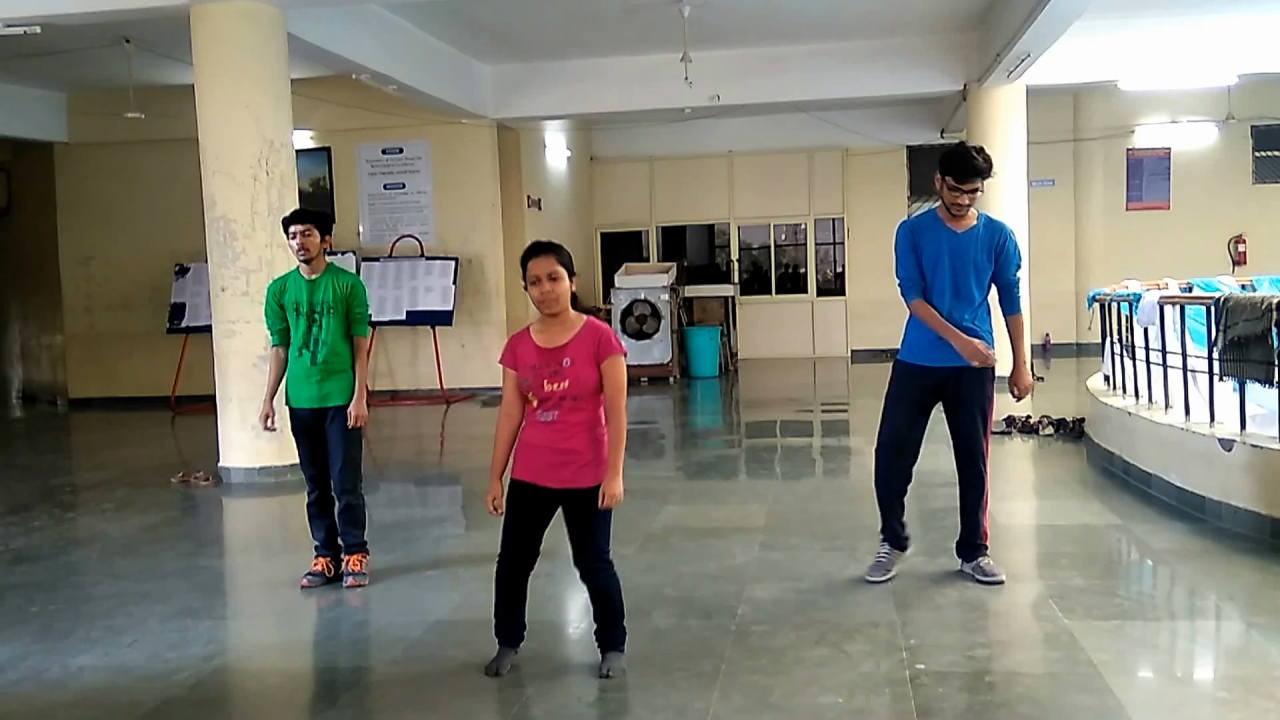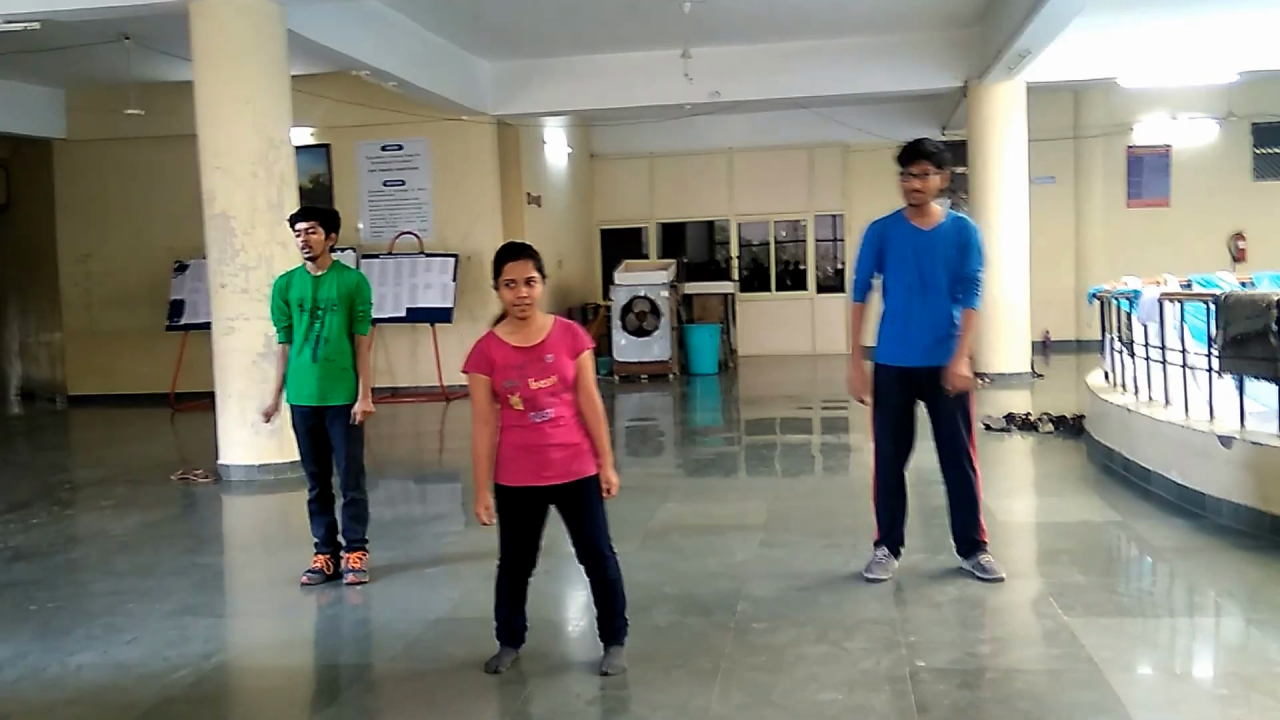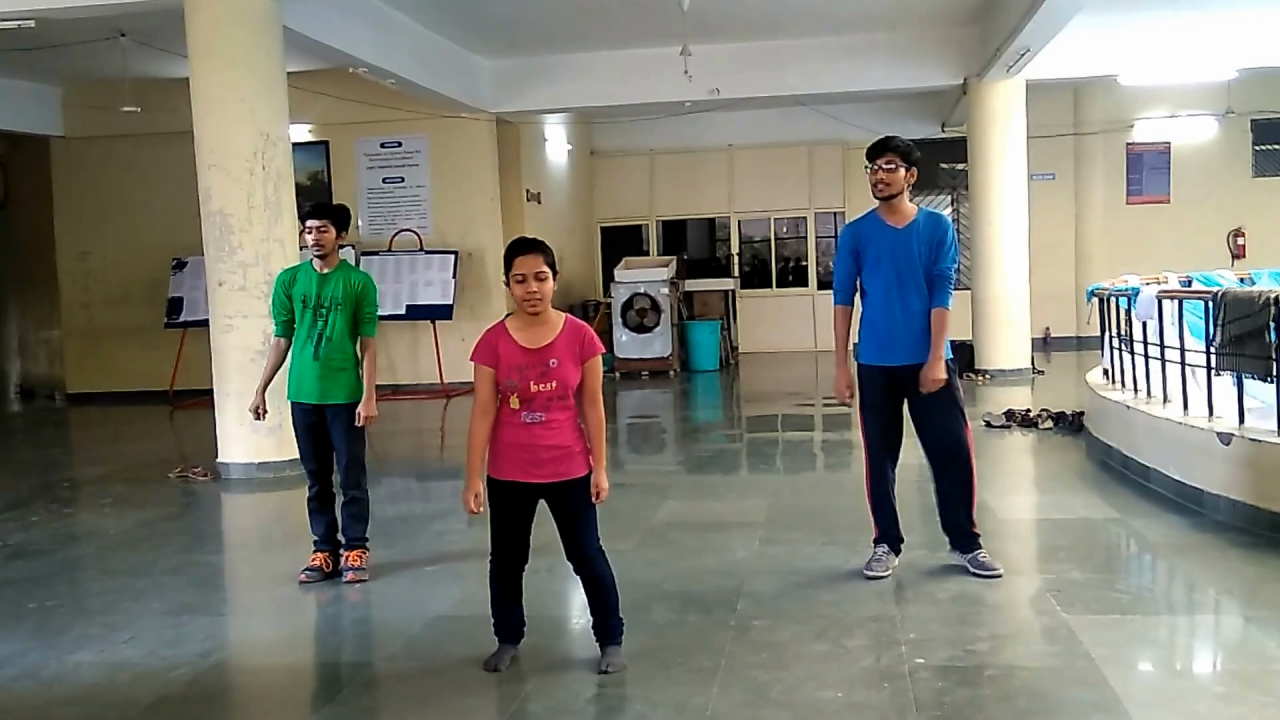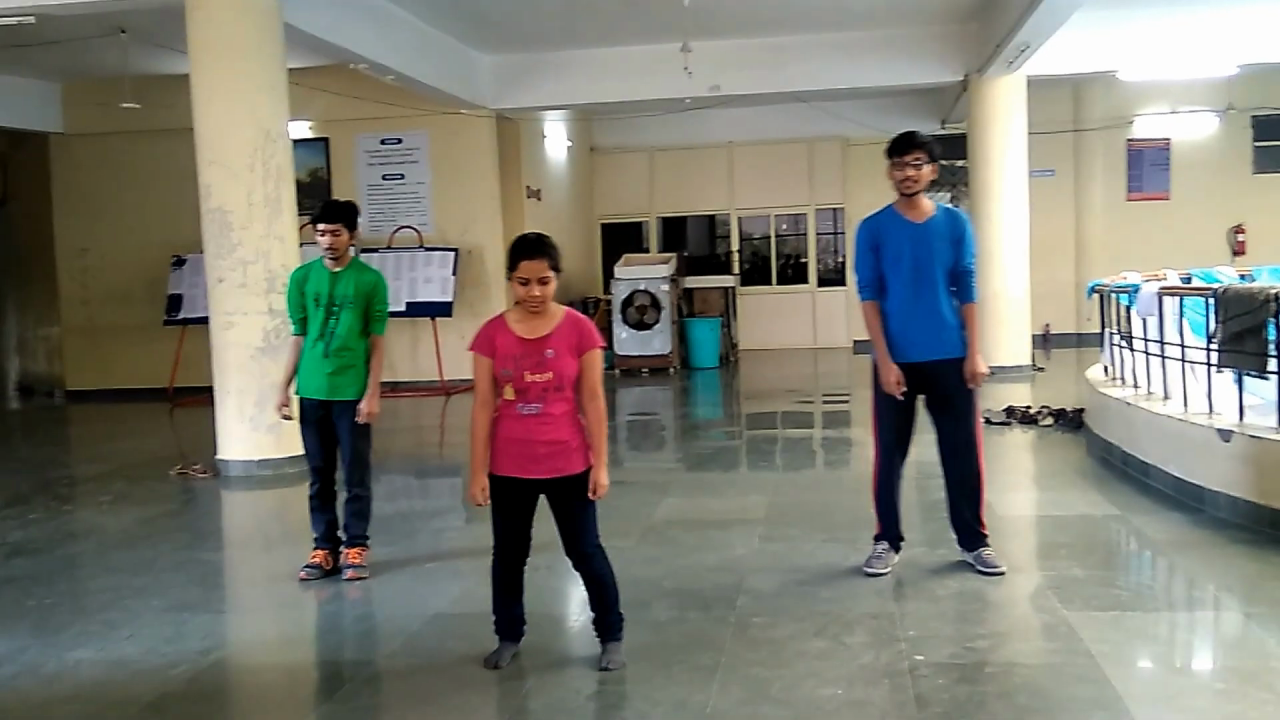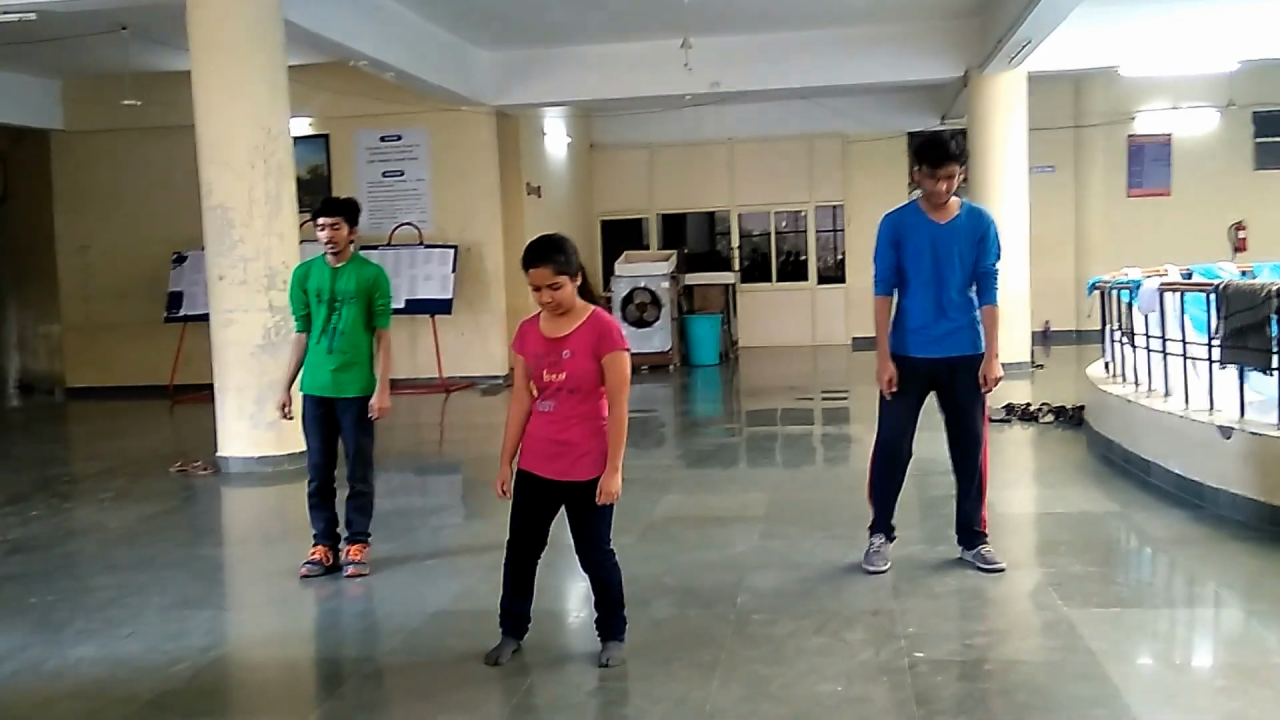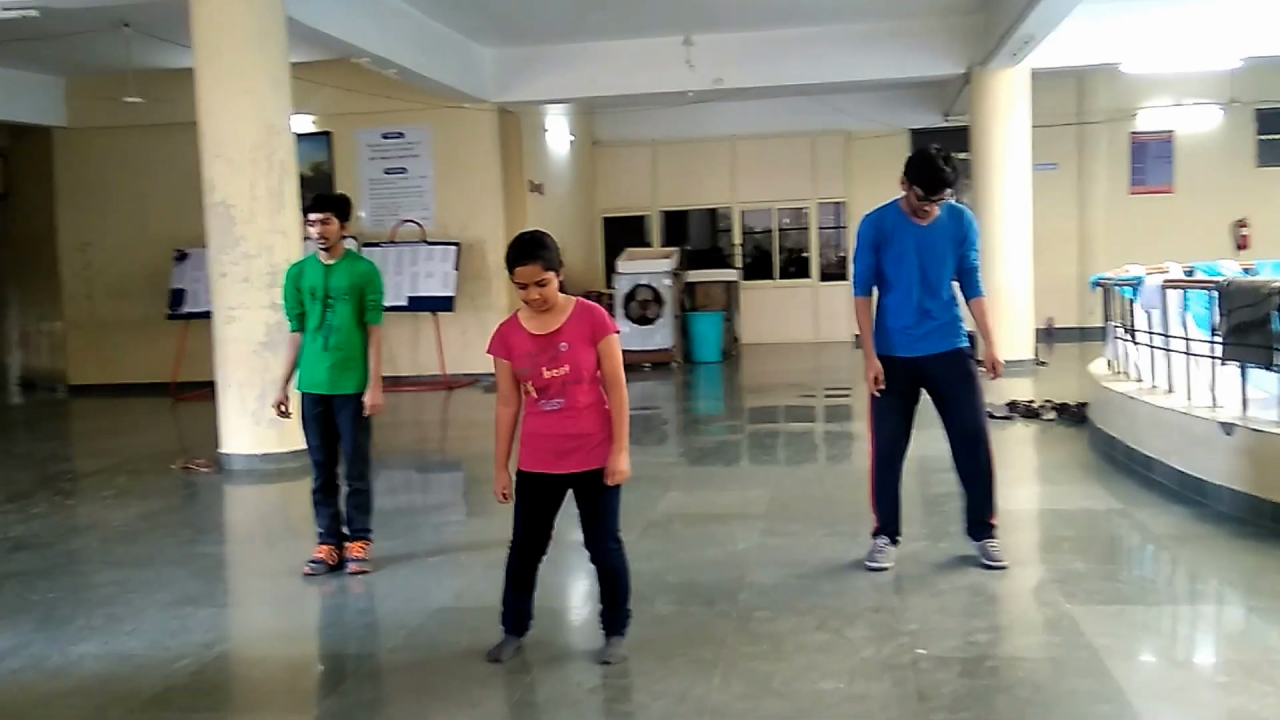
dt=0.4s
person 1, frame 1
left shoulder: (997, 234)
right shoulder: (913, 231)
left elbow: (1011, 300)
right elbow: (913, 296)
left wrist: (1021, 363)
right wrist: (958, 340)
left hip: (975, 364)
right hip: (920, 359)
left knee: (974, 459)
right knee: (892, 450)
left ankle: (973, 551)
right ankle: (892, 541)
person 1, frame 2
left shoulder: (963, 231)
right shoulder: (881, 232)
left elbow: (970, 297)
right elbow: (860, 295)
left wrist: (962, 357)
right wrist: (856, 362)
left hip: (945, 362)
right hip: (893, 364)
left knee: (959, 456)
right knee: (889, 457)
left ankle: (973, 547)
right ankle: (887, 546)
person 1, frame 3
left shoulder: (938, 227)
right shoulder: (854, 234)
left elbow: (942, 296)
right elbow: (842, 301)
left wrist: (937, 358)
right wrist: (842, 365)
left hip: (926, 361)
right hip: (875, 364)
left knee: (953, 450)
right knee: (880, 456)
left ankle: (966, 542)
right ankle: (887, 543)
person 1, frame 4
left shoulder: (955, 223)
right shoulder: (873, 229)
left elbow: (967, 290)
right elbow: (869, 297)
left wrist: (974, 352)
right wrist: (884, 360)
left hip: (949, 357)
right hip: (897, 359)
left knee: (963, 450)
right knee: (890, 453)
left ankle: (973, 541)
right ankle: (887, 541)
person 1, frame 5
left shoulder: (980, 223)
right shoulder: (895, 224)
left elbow: (988, 291)
right elbow: (883, 291)
left wrist: (992, 355)
right wrist: (883, 356)
left hip: (964, 354)
right hip: (908, 354)
left knee: (970, 447)
right knee: (892, 444)
left ankle: (973, 538)
right ankle: (880, 533)
person 1, frame 6
left shoulder: (961, 221)
right shoulder: (875, 225)
left elbow: (971, 284)
right elbow: (862, 290)
left wrist: (989, 343)
right wrist: (869, 354)
left hip: (950, 348)
right hip: (893, 353)
left knee: (973, 437)
right knee: (888, 446)
left ankle: (982, 530)
right ankle: (885, 534)
person 2, frame 1
left shoulder: (599, 337)
right shoulder: (518, 346)
left elbow: (615, 410)
right elbow: (511, 415)
left wrist: (614, 474)
right wrist: (495, 478)
left hip: (585, 476)
right hip: (530, 476)
left knee: (594, 564)
right knee: (513, 560)
left ankle: (613, 646)
right ankle: (508, 643)
person 2, frame 2
left shoulder: (570, 335)
right shoulder: (486, 350)
left elbow: (589, 401)
right elbow: (482, 423)
left wrist: (607, 462)
right wrist: (482, 489)
left hip: (576, 470)
right hip: (516, 478)
left knee: (598, 556)
right knee: (515, 563)
left ankle: (614, 641)
right ankle: (509, 642)
person 2, frame 3
left shoulder: (580, 335)
right shoulder: (493, 342)
left elbow: (592, 406)
right elbow: (483, 413)
left wrist: (600, 467)
right wrist: (473, 478)
left hip: (569, 469)
right hip: (509, 473)
left knee: (587, 556)
right knee: (507, 557)
left ankle: (611, 640)
right ankle: (508, 639)
person 2, frame 4
left shoulder: (579, 329)
right shoulder: (492, 334)
left elbow: (593, 400)
right elbow: (484, 406)
left wrist: (600, 463)
right wrist: (477, 471)
left hip: (569, 465)
right hip: (509, 468)
left knee: (585, 551)
right knee: (508, 553)
left ankle: (611, 636)
right ankle: (508, 637)
person 2, frame 5
left shoulder: (603, 329)
right shoulder: (527, 331)
left elbow: (618, 405)
right elbow: (520, 400)
left wrist: (613, 470)
right wrist: (505, 462)
left hip: (587, 468)
right hip: (534, 466)
left knee: (594, 554)
right knee: (520, 550)
left ankle: (613, 635)
right ankle: (512, 632)
person 2, frame 6
left shoulder: (592, 318)
right shoulder: (507, 334)
left elbow: (616, 387)
right elbow: (508, 404)
left wrist: (621, 450)
right wrist: (501, 467)
left hip: (594, 457)
right hip: (537, 463)
left knee: (605, 547)
right knee: (525, 547)
left ankle: (615, 632)
right ankle: (514, 630)
person 3, frame 1
left shoulder: (348, 284)
right shoulder: (279, 289)
left elbow: (360, 346)
right elbow: (279, 349)
left wrist: (360, 397)
right wrist: (268, 400)
left hip: (341, 397)
right hip: (301, 400)
left knee: (346, 482)
right knee: (315, 484)
left ankle: (355, 554)
right ankle: (325, 555)
person 3, frame 2
left shoulder: (352, 281)
right shoulder: (285, 285)
left elbow: (362, 342)
right elbow: (284, 344)
left wrist: (365, 394)
right wrist: (275, 395)
left hip: (342, 396)
right hip: (303, 397)
left knee: (350, 478)
right knee: (316, 480)
left ankle: (355, 551)
right ankle: (325, 552)
person 3, frame 3
left shoulder: (359, 282)
right shoulder: (289, 280)
left elbow: (367, 344)
right elbow: (281, 339)
left wrist: (369, 396)
right wrist: (261, 389)
left hip: (345, 394)
right hip: (304, 394)
left knee: (351, 477)
right knee: (316, 479)
left ankle: (355, 550)
right ankle: (324, 550)
person 3, frame 4
left shoulder: (370, 280)
right shoulder: (302, 278)
left elbow: (376, 342)
right elbow: (299, 338)
left wrist: (373, 393)
right wrist: (284, 387)
left hip: (352, 391)
right hip: (313, 391)
left knee: (356, 475)
right knee: (319, 475)
left ankle: (356, 547)
right ankle: (324, 548)
person 3, frame 5
left shoulder: (372, 275)
right shoulder: (305, 274)
left elbow: (382, 337)
right elbow: (302, 335)
left wrist: (382, 388)
right wrist: (286, 387)
left hip: (357, 389)
right hip: (316, 388)
left knee: (359, 473)
right knee: (319, 473)
left ankle: (357, 544)
right ankle: (324, 544)
person 3, frame 6
left shoulder: (364, 271)
right shoulder: (298, 273)
left elbow: (374, 332)
right elbow: (297, 334)
left wrist: (375, 385)
right wrist: (284, 386)
left hip: (352, 385)
right hip: (313, 386)
left knee: (357, 469)
right knee: (322, 470)
left ankle: (359, 541)
right ankle: (329, 543)
